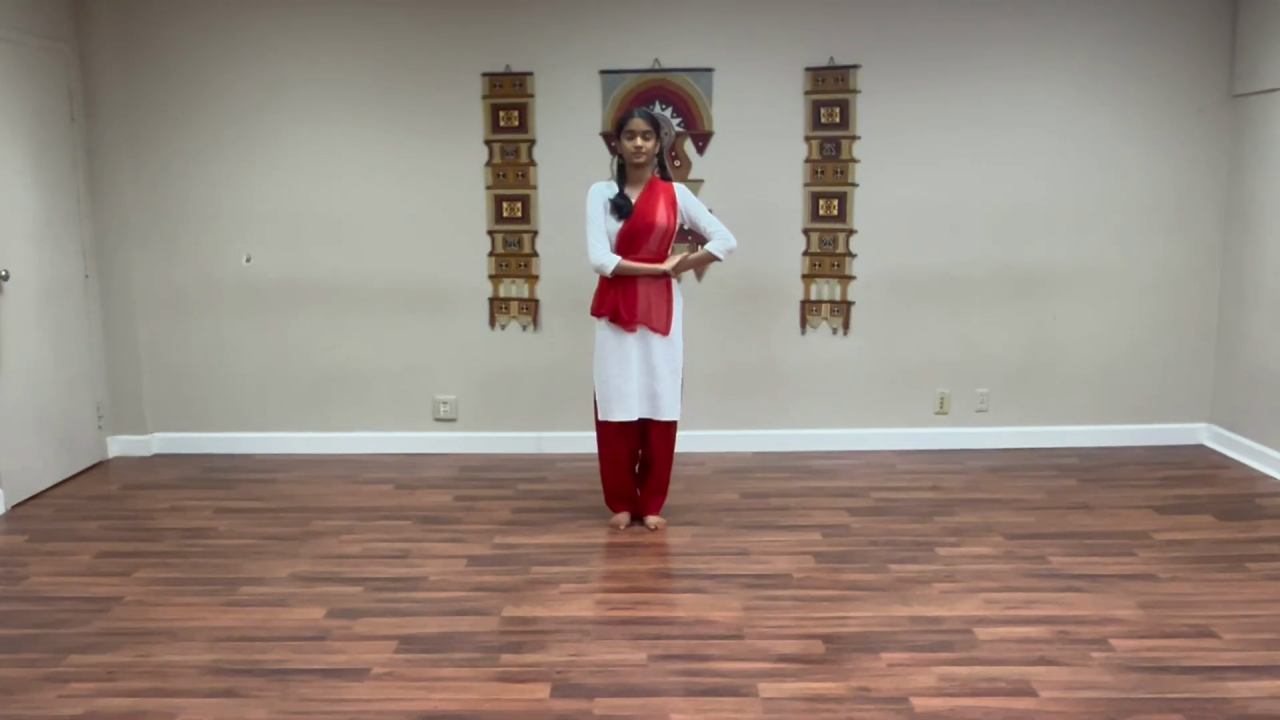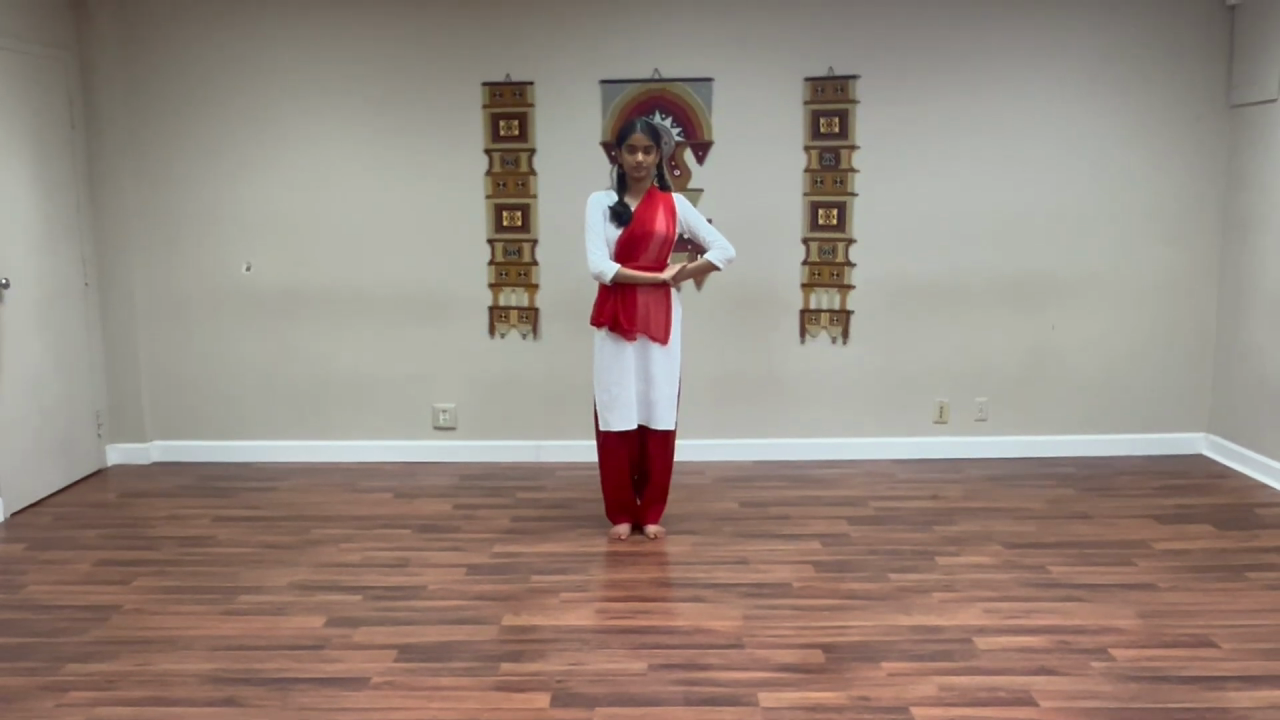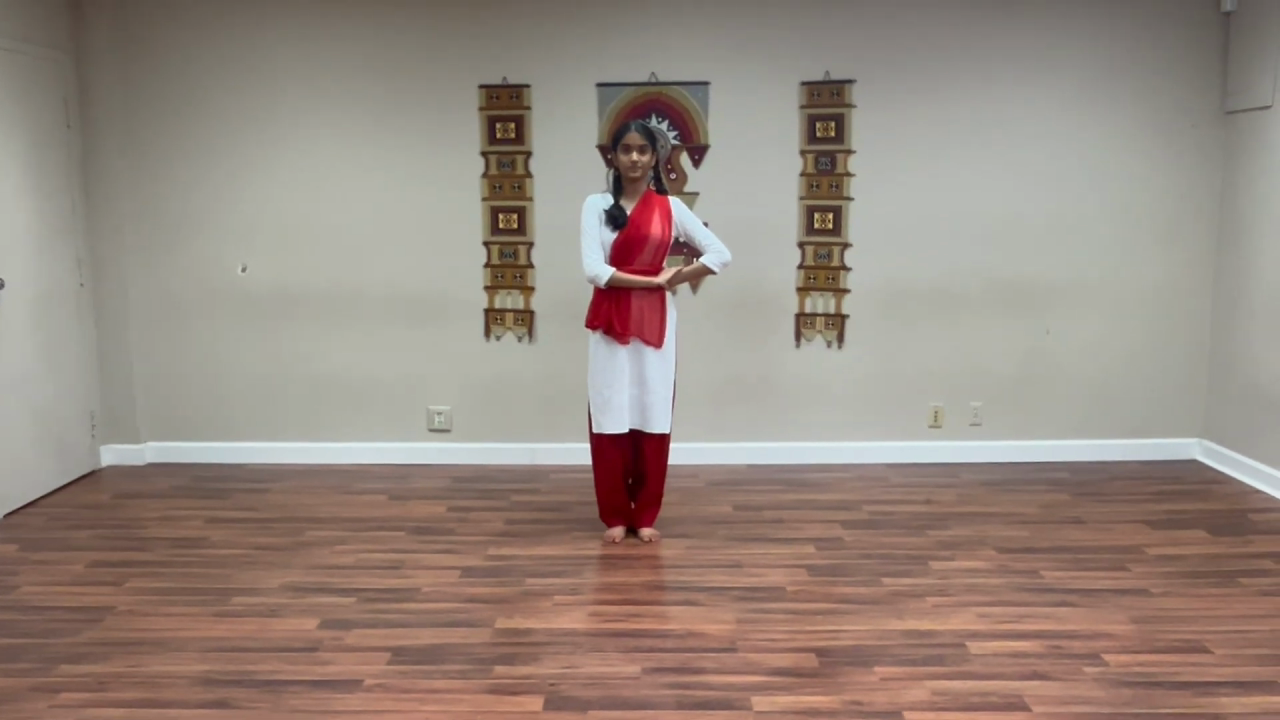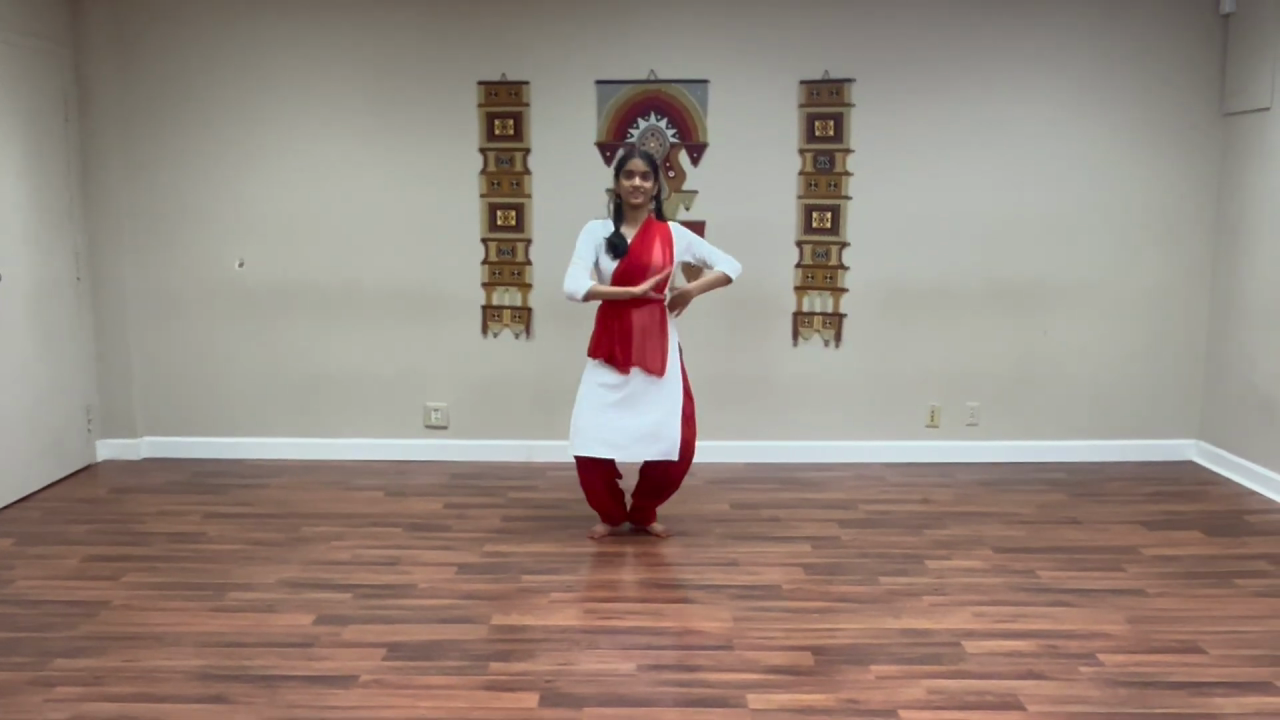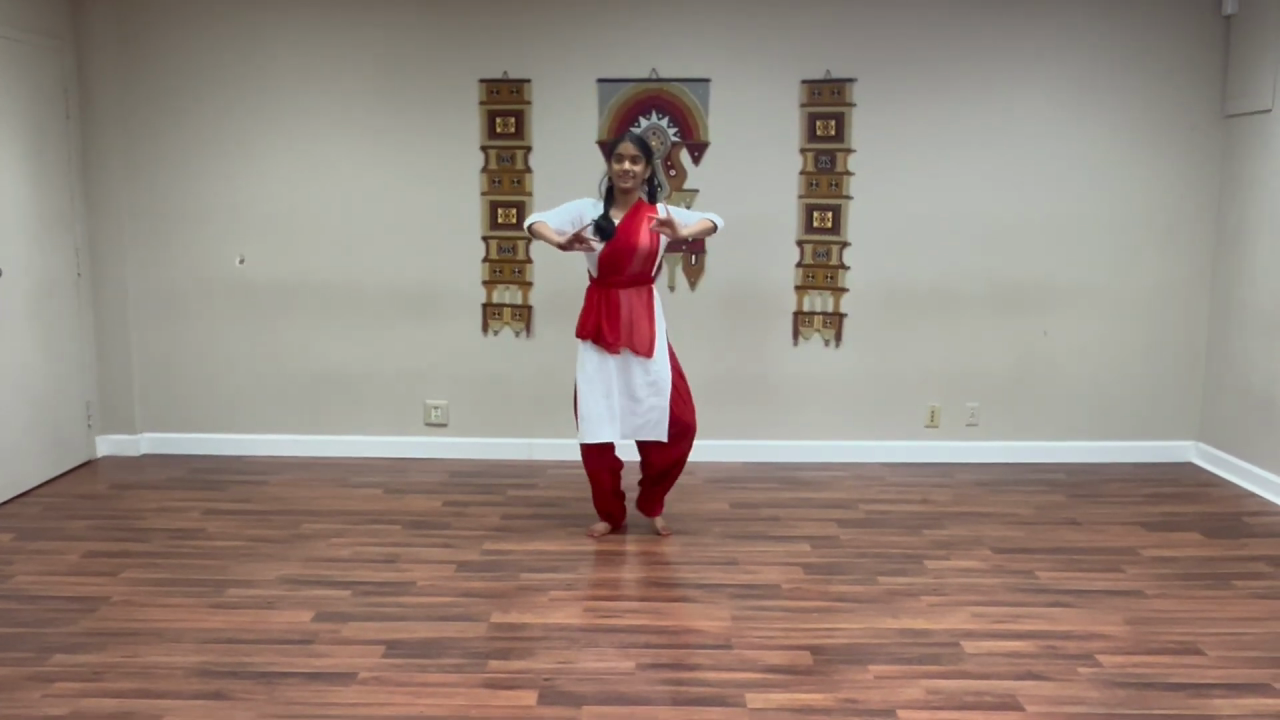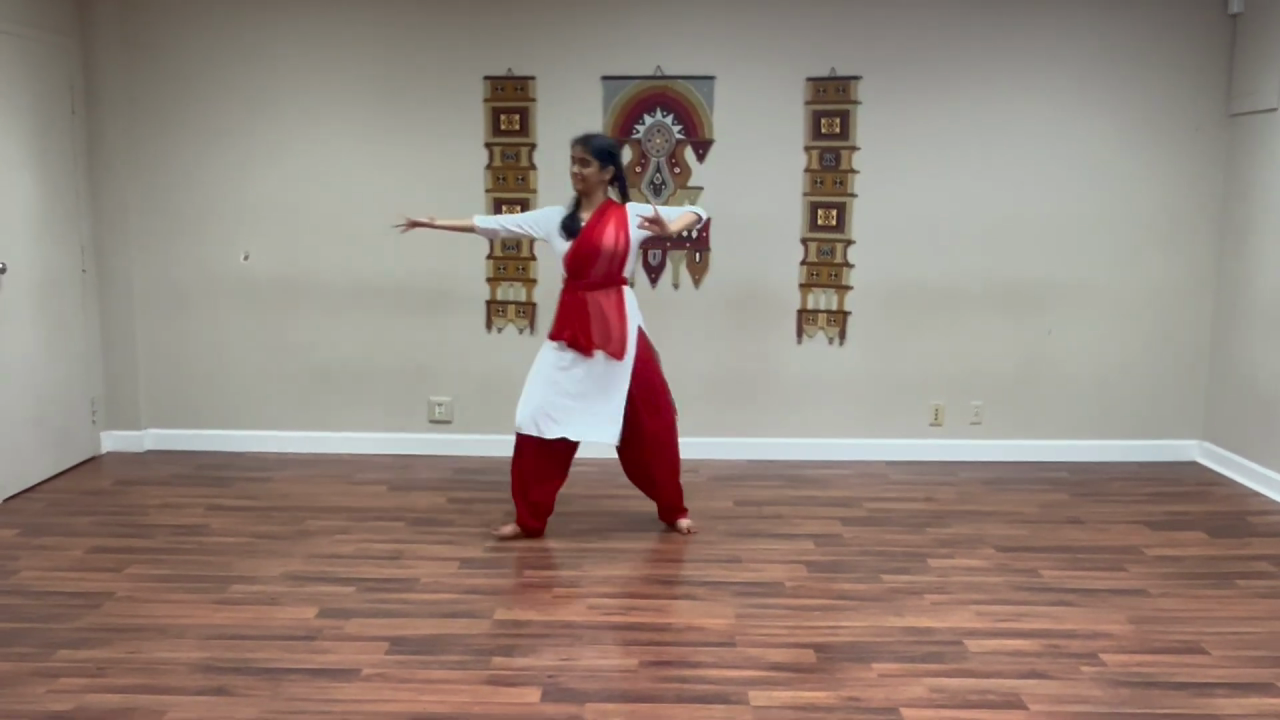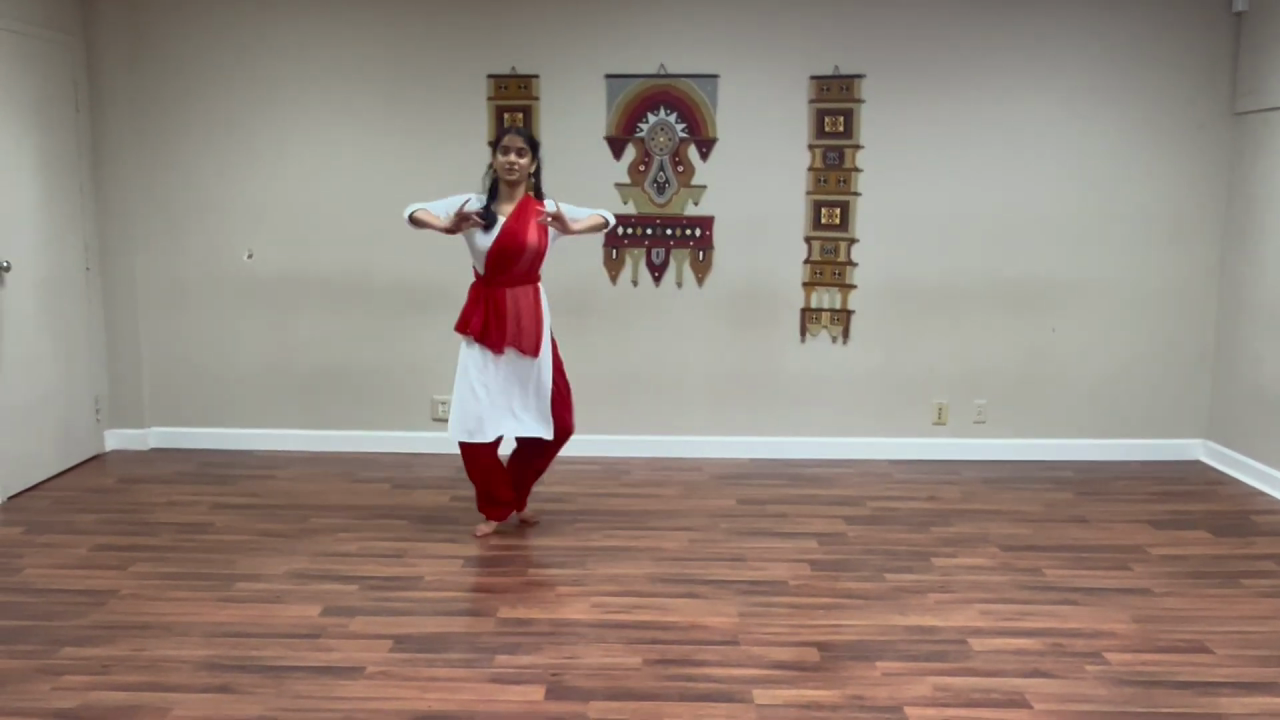
dt=0.7s
person 1, frame 1
left shoulder: (676, 193)
right shoulder: (601, 193)
left elbow: (725, 241)
right elbow: (599, 259)
left wrist: (681, 266)
right wrist: (658, 267)
left hip: (661, 309)
right hip: (616, 310)
left knee: (660, 406)
right knee: (615, 407)
left ankle: (651, 504)
right ankle: (621, 503)
person 1, frame 2
left shoulder: (674, 204)
right shoulder: (600, 202)
left elbow: (724, 250)
right elbow: (599, 267)
left wrist: (679, 276)
right wrist: (658, 276)
left hip: (660, 318)
right hip: (616, 318)
left knee: (659, 414)
right knee: (616, 415)
left ankle: (651, 512)
right ankle: (622, 513)
person 1, frame 3
left shoulder: (670, 207)
right shoulder: (597, 205)
left elbow: (719, 254)
right elbow: (594, 270)
left wrist: (674, 279)
right wrist: (652, 279)
left hip: (655, 321)
right hip: (610, 322)
left knee: (653, 420)
right knee: (609, 420)
left ankle: (645, 516)
right ankle: (615, 517)
person 1, frame 4
left shoulder: (673, 233)
right shoulder: (596, 231)
left elbow: (731, 267)
right elbow: (573, 286)
left wrist: (690, 291)
right wrist: (633, 292)
left hip: (658, 347)
right hip: (610, 348)
left knee: (677, 446)
right knee: (589, 443)
left ankle: (644, 512)
right ankle: (611, 513)
person 1, frame 5
left shoulder: (660, 213)
right shoulder: (586, 210)
left elbow: (713, 221)
right elbow: (534, 222)
left wrist: (681, 234)
right wrist: (561, 242)
left hip: (645, 323)
right hip: (599, 323)
left knee: (677, 420)
right knee: (597, 424)
left ankle: (652, 501)
right ankle: (610, 513)
person 1, frame 6
left shoulder: (634, 215)
right shoulder: (556, 219)
left elbow: (697, 213)
right elbow: (496, 225)
left wrist: (670, 230)
right wrist: (437, 224)
left hip: (619, 327)
right hip: (572, 329)
left knee: (652, 424)
right knee: (538, 419)
left ankle: (673, 509)
right ankle: (529, 518)
person 1, frame 7
left shoulder: (547, 212)
right shoulder: (473, 207)
left elbow: (607, 218)
right elbow: (414, 214)
left wrist: (573, 227)
right wrist: (447, 226)
left hip: (531, 321)
right hip: (484, 323)
left knee: (554, 423)
right knee: (474, 426)
left ankle: (514, 494)
right ankle: (497, 507)
